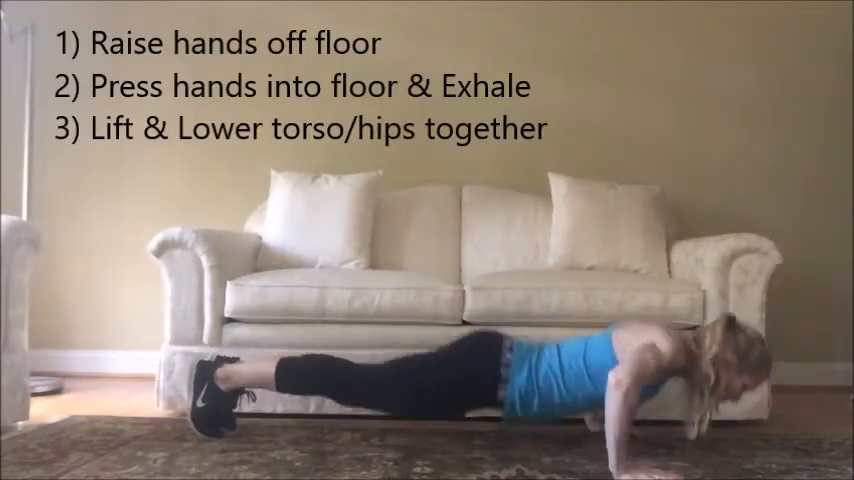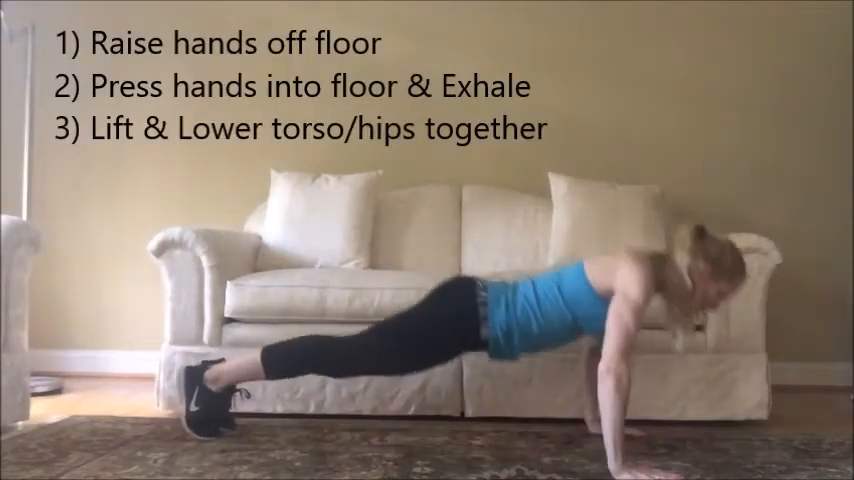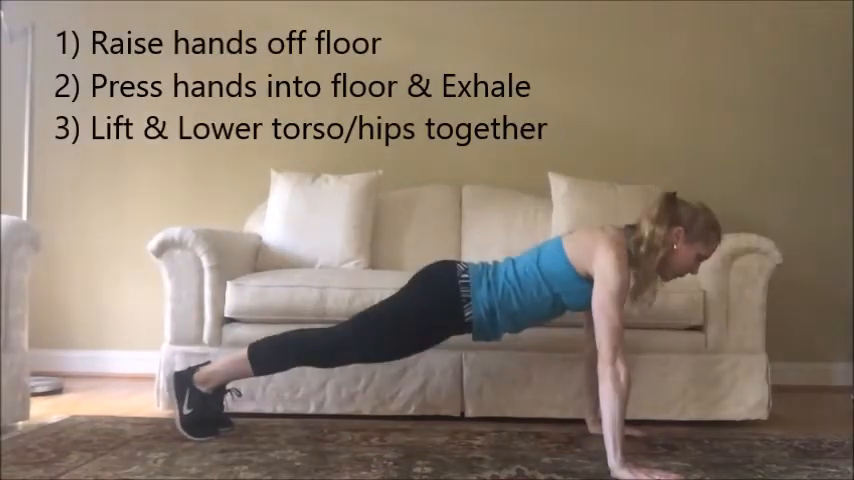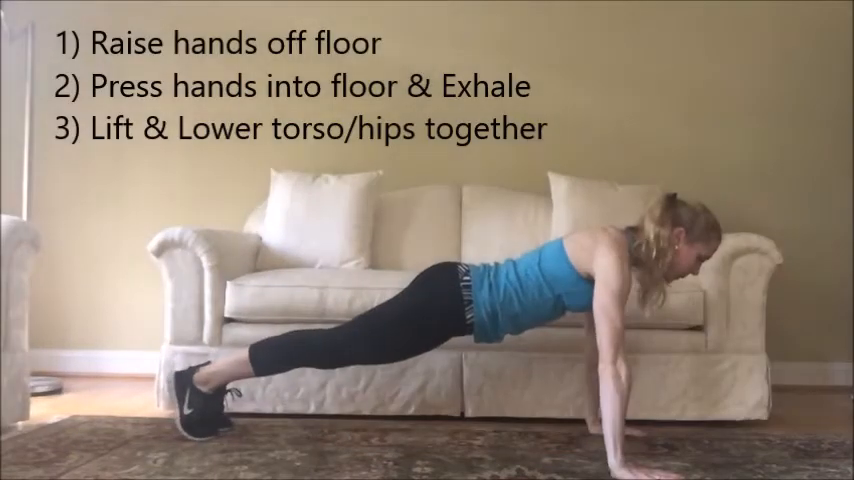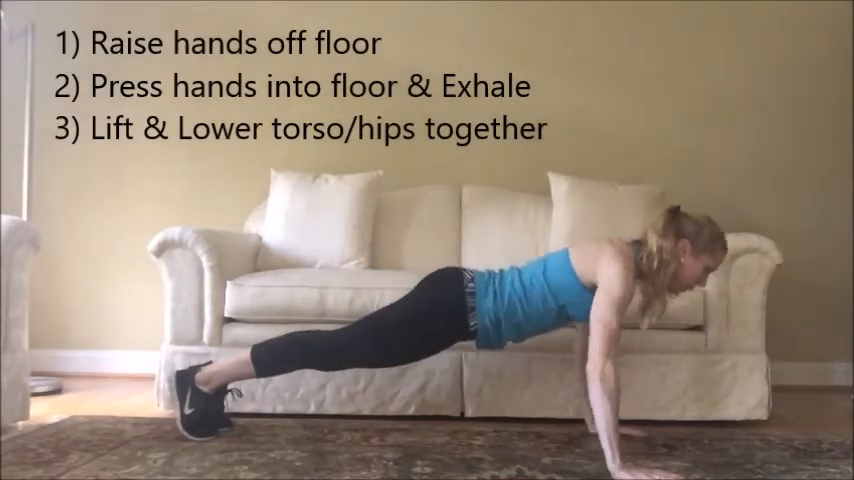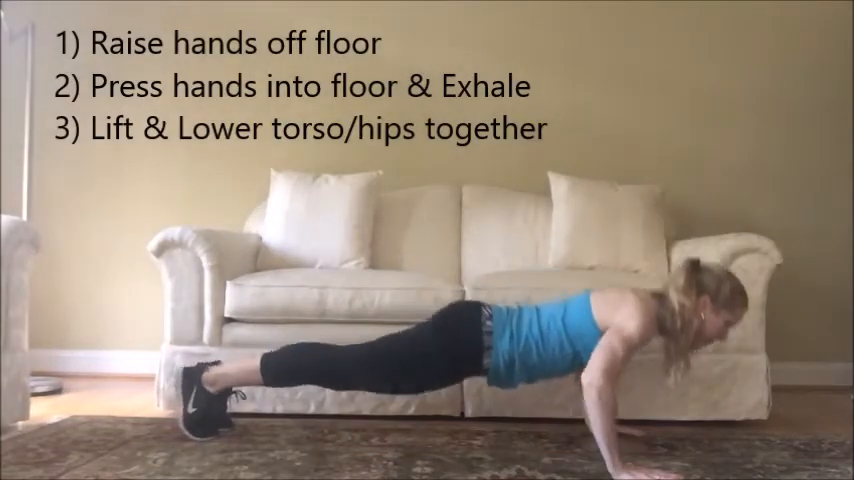
dt=0.3s
person 1, frame 1
left shoulder: (666, 343)
right shoulder: (671, 349)
right elbow: (621, 383)
left wrist: (597, 415)
left hip: (500, 365)
right hip: (493, 371)
left knee: (360, 381)
right knee: (358, 384)
left ankle: (230, 371)
right ankle: (226, 375)
person 1, frame 2
left shoulder: (637, 271)
right shoulder: (639, 278)
left elbow: (597, 349)
right elbow: (610, 369)
left wrist: (595, 419)
left hip: (477, 310)
right hip: (469, 315)
left knee: (349, 355)
right knee: (349, 356)
left ankle: (218, 377)
right ankle: (213, 379)
person 1, frame 3
left shoulder: (616, 248)
right shoulder: (613, 255)
left elbow: (595, 348)
right elbow: (611, 364)
left wrist: (597, 420)
left hip: (460, 294)
right hip: (453, 297)
left knee: (337, 346)
right knee: (336, 346)
left ankle: (209, 382)
right ankle: (203, 379)
person 1, frame 4
left shoulder: (618, 249)
right shoulder: (614, 256)
left elbow: (596, 347)
right elbow: (612, 364)
left wrist: (597, 419)
left hip: (462, 295)
right hip: (453, 299)
left knee: (339, 347)
right knee: (337, 346)
left ankle: (210, 378)
right ankle: (203, 378)
person 1, frame 5
left shoulder: (622, 259)
right shoulder: (620, 266)
left elbow: (592, 349)
right elbow: (600, 367)
left wrist: (597, 420)
left hip: (465, 300)
right hip: (459, 305)
left knee: (340, 349)
right knee: (338, 350)
left ankle: (210, 379)
right ankle: (205, 379)
person 1, frame 6
left shoulder: (643, 307)
right shoulder: (641, 315)
left elbow: (589, 367)
right elbow: (594, 381)
left wrist: (604, 422)
left hip: (481, 332)
right hip: (474, 339)
left knee: (346, 366)
right knee: (345, 366)
left ankle: (215, 375)
right ankle: (212, 378)
